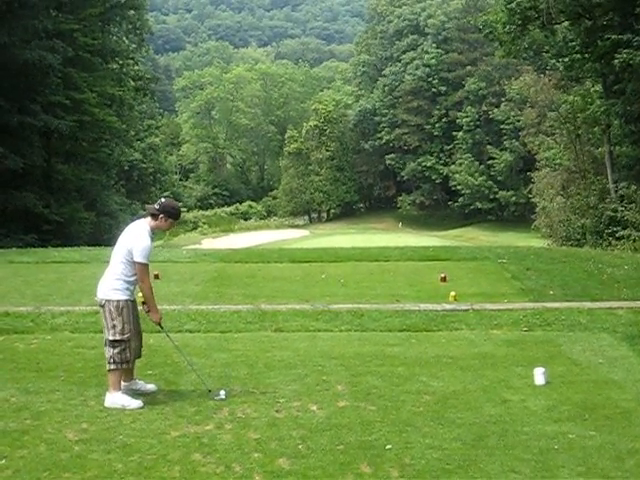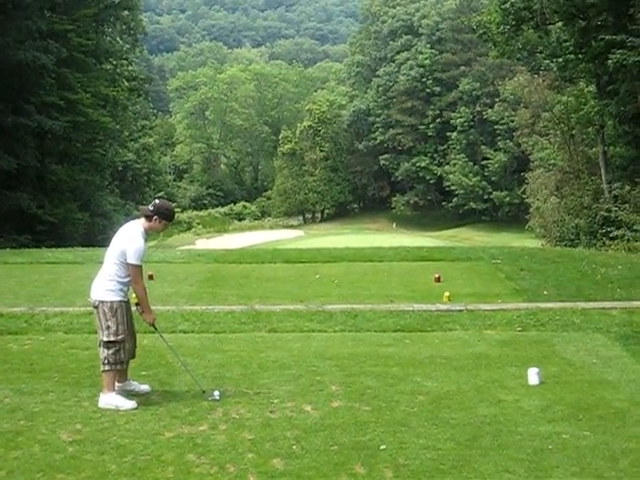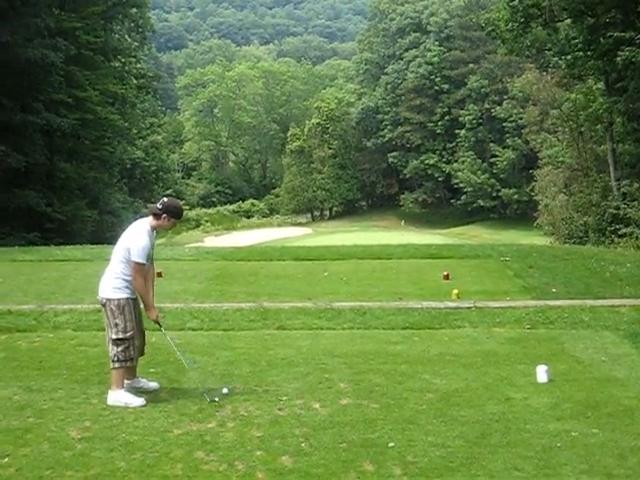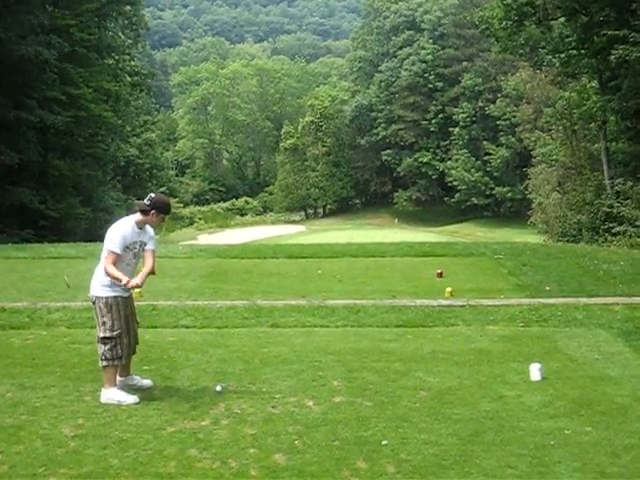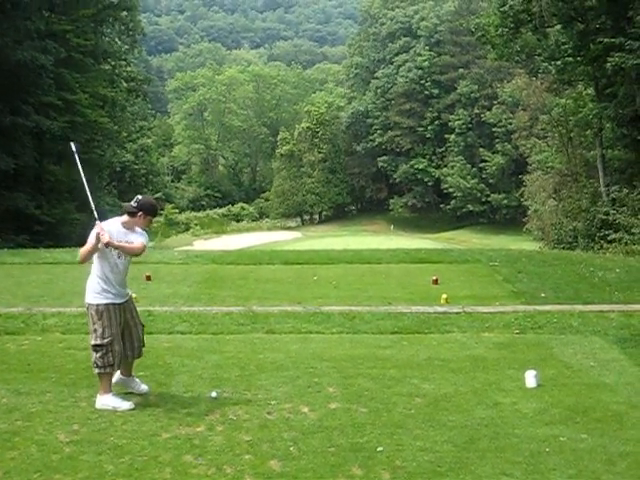
dt=0.3s
person 1, frame 1
left shoulder: (139, 226)
right shoulder: (143, 240)
right elbow: (143, 280)
left wrist: (147, 301)
right wrist: (154, 309)
left hip: (122, 292)
right hip: (115, 294)
left knee: (132, 339)
right knee: (119, 342)
left ankle: (128, 381)
right ankle: (114, 394)
person 1, frame 2
left shoulder: (134, 227)
right shoulder: (136, 241)
right elbow: (137, 281)
left wrist: (142, 303)
right wrist: (147, 310)
left hip: (116, 293)
right hip: (109, 295)
left knee: (126, 340)
right knee: (114, 342)
left ankle: (122, 382)
right ankle: (107, 395)
person 1, frame 3
left shoulder: (147, 229)
right shoulder: (141, 238)
left elbow: (149, 269)
right elbow: (137, 278)
left wrist: (151, 300)
right wrist: (150, 308)
left hip: (125, 291)
right hip: (116, 292)
left knee: (135, 337)
right knee: (123, 339)
left ankle: (131, 379)
right ankle: (116, 391)
person 1, frame 4
left shoulder: (148, 233)
right shoulder: (120, 229)
left elbow: (150, 263)
right elbow: (108, 267)
left wrist: (139, 279)
right wrist: (122, 278)
left hip: (123, 291)
right hip: (106, 291)
left knee: (129, 335)
right knee: (113, 337)
left ankle: (124, 376)
right ankle: (109, 389)
person 1, frame 5
left shoulder: (140, 234)
right shoulder: (105, 227)
left elbow: (137, 250)
right elbow: (81, 258)
left wrist: (113, 244)
right wrist: (96, 242)
left hip: (122, 295)
right hip: (100, 298)
left knee: (133, 337)
right knee: (107, 345)
left ankle: (125, 376)
right ankle: (104, 395)
